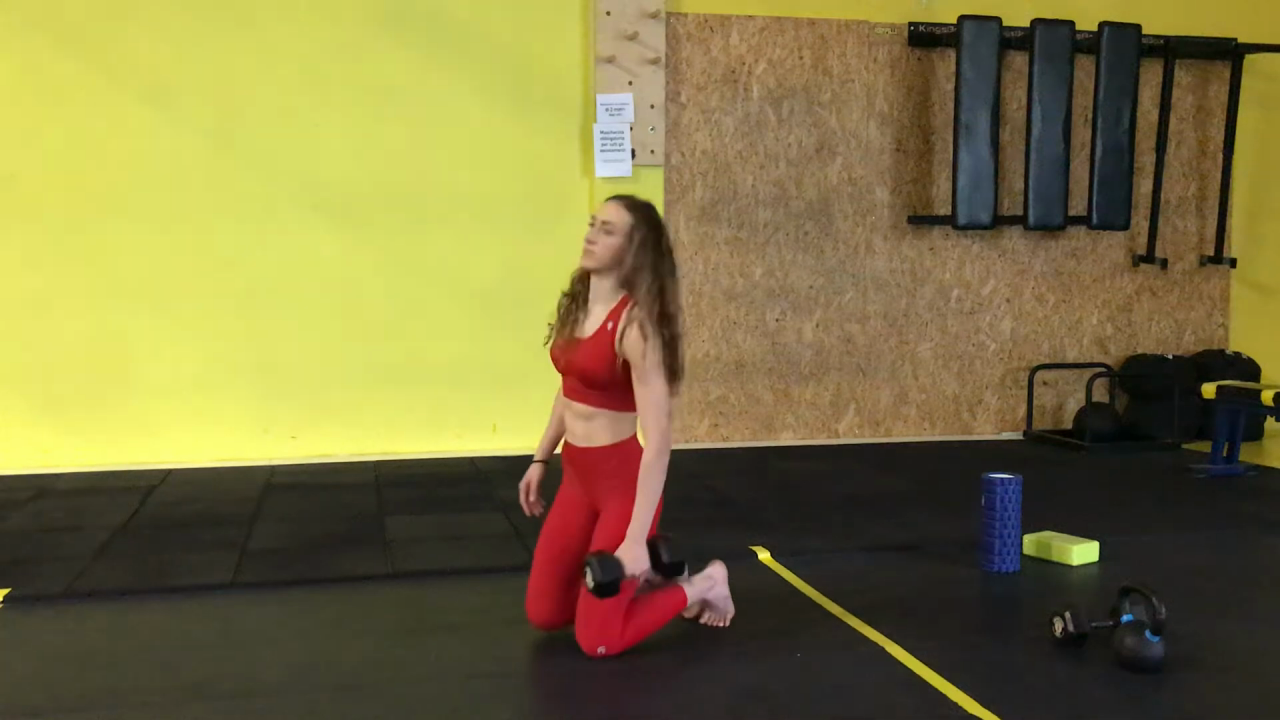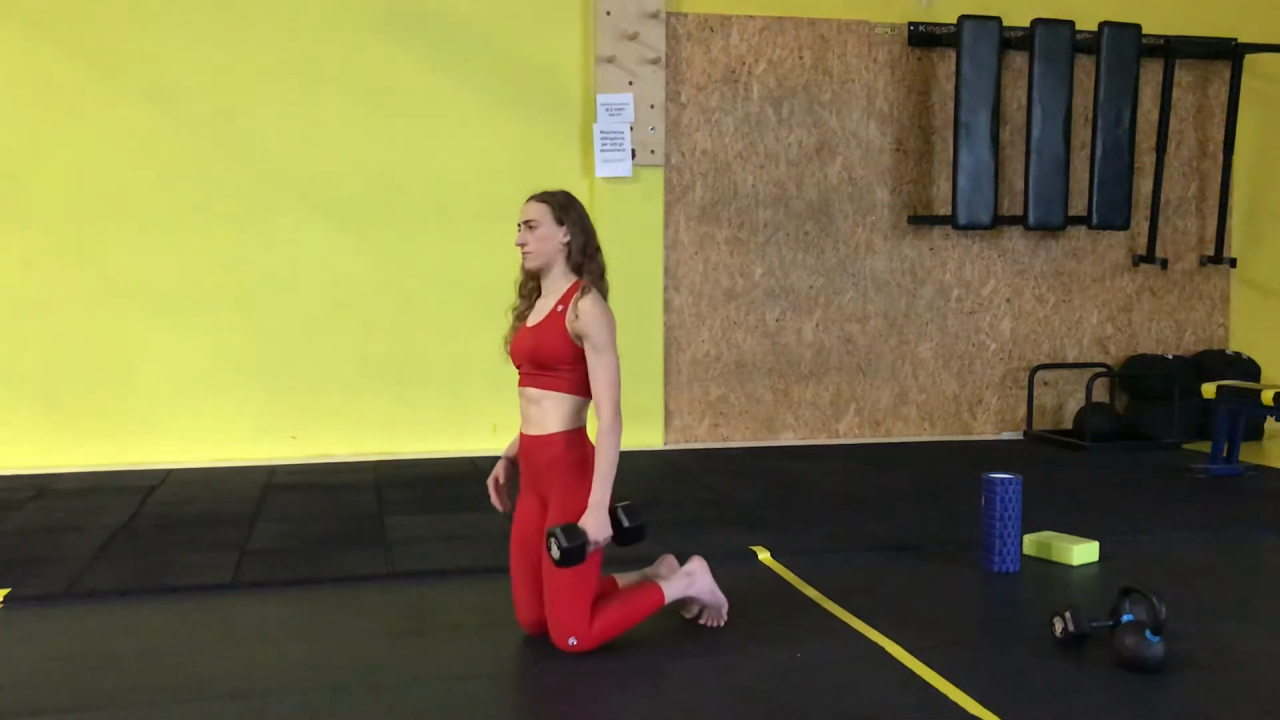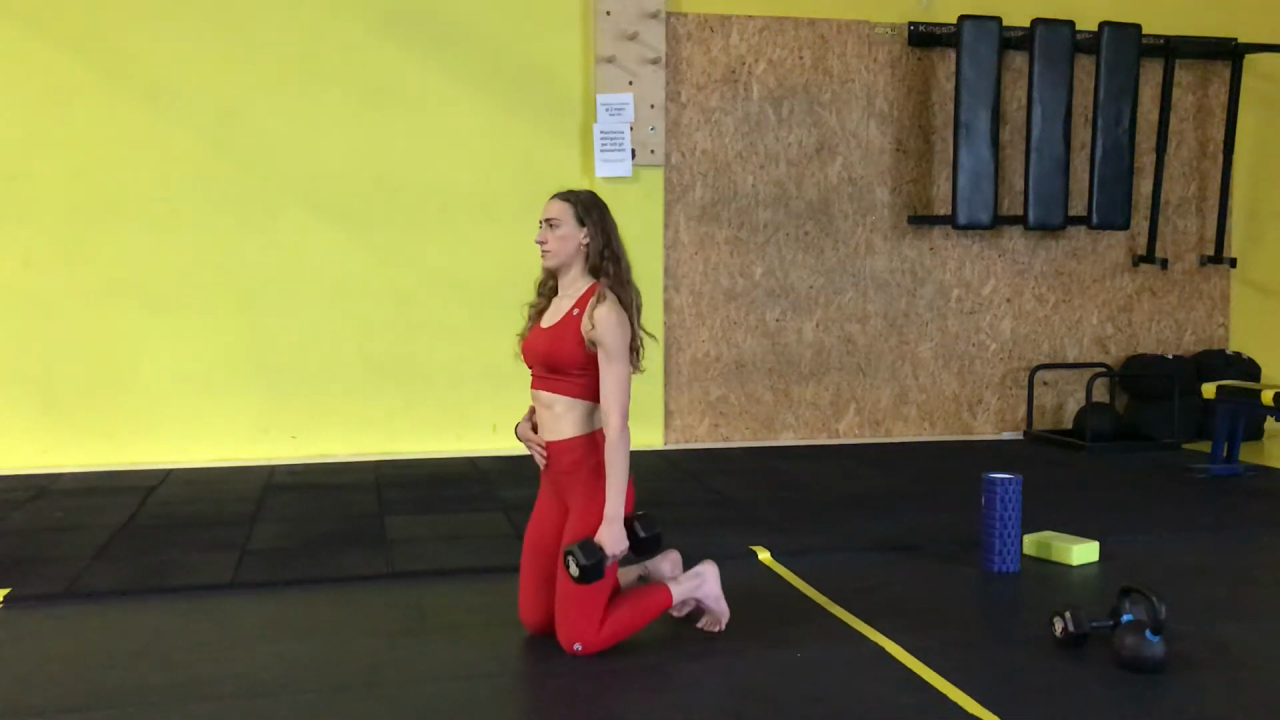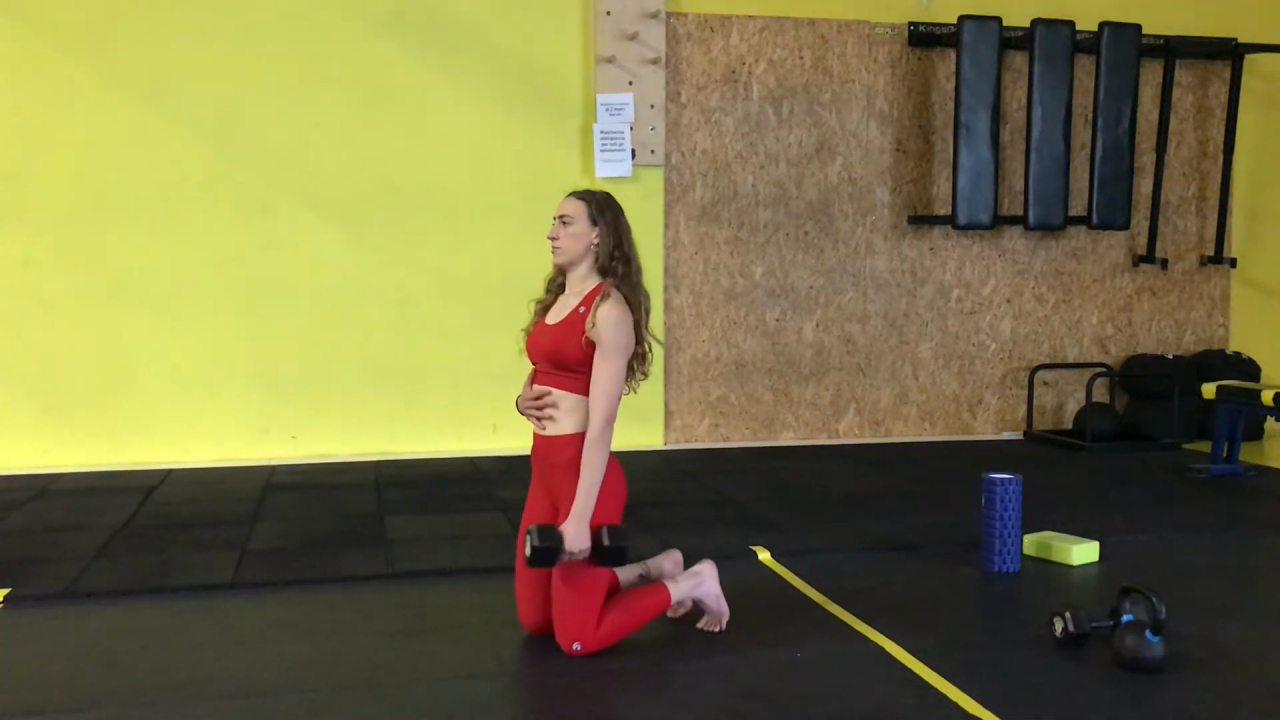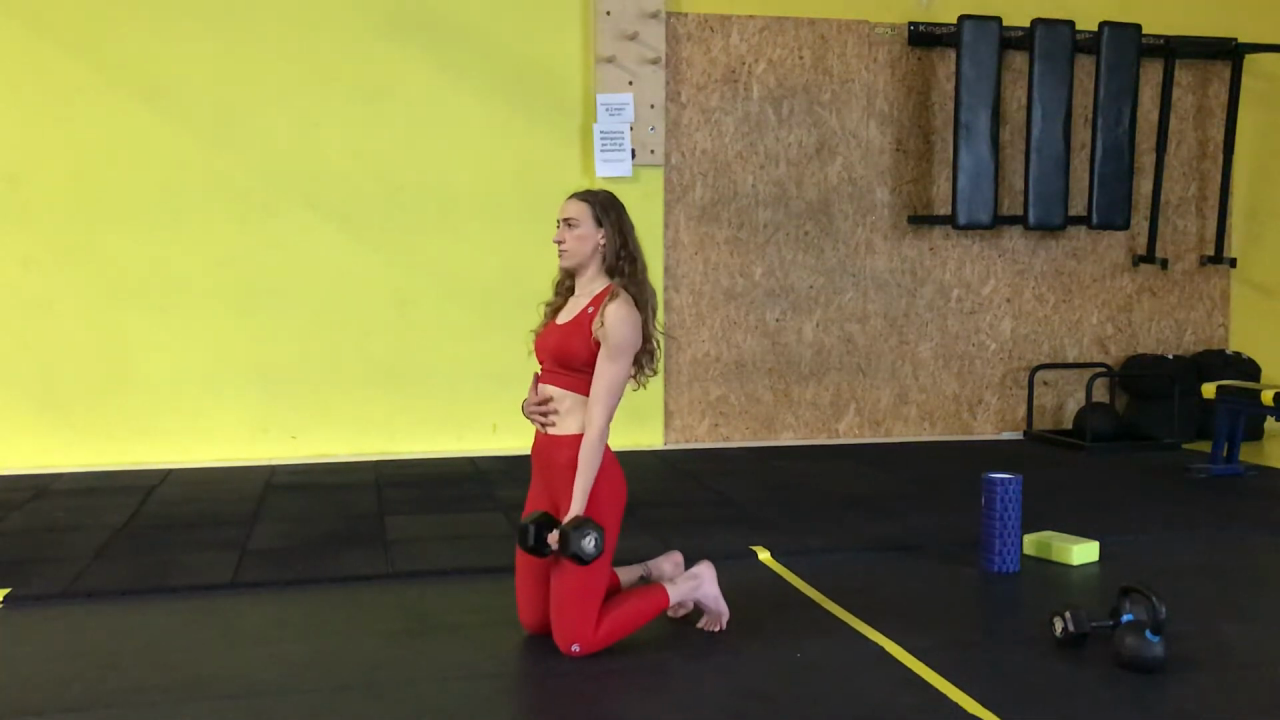
dt=1s
person 1, frame 1
left shoulder: (635, 324)
right shoulder: (577, 305)
left elbow: (658, 438)
left wrist: (636, 537)
right wrist: (540, 459)
left hip: (623, 479)
right hip: (576, 477)
left knee: (598, 640)
right knee: (543, 615)
left ankle: (703, 585)
right ankle: (656, 575)
person 1, frame 2
left shoulder: (586, 306)
right shoulder: (534, 303)
left elbow: (608, 416)
left wrist: (598, 506)
right wrist: (509, 456)
left hip: (572, 470)
right hip: (536, 472)
left knee: (570, 634)
right knee: (533, 620)
left ankle: (686, 582)
right ankle: (651, 575)
person 1, frame 3
left shoulder: (603, 310)
right shoulder: (550, 302)
left elbow: (616, 424)
left wrist: (613, 519)
right wrist: (527, 422)
left hip: (592, 475)
right hip: (555, 475)
left knee: (578, 636)
right knee: (535, 618)
left ankle: (693, 585)
right ankle: (653, 570)
person 1, frame 4
left shoulder: (609, 309)
right shoulder: (556, 300)
left elbow: (601, 423)
left wrist: (580, 517)
right wrist: (524, 400)
left hip: (586, 473)
right hip: (545, 467)
left knee: (576, 636)
right knee: (534, 619)
left ankle: (691, 583)
right ankle: (655, 570)
person 1, frame 5
left shoulder: (617, 310)
right shoulder: (566, 301)
left elbow: (599, 421)
left wrist: (577, 513)
right wrist: (530, 404)
left hip: (587, 474)
right hip: (545, 467)
left knee: (574, 638)
right knee: (534, 620)
left ankle: (690, 585)
right ankle: (655, 571)
